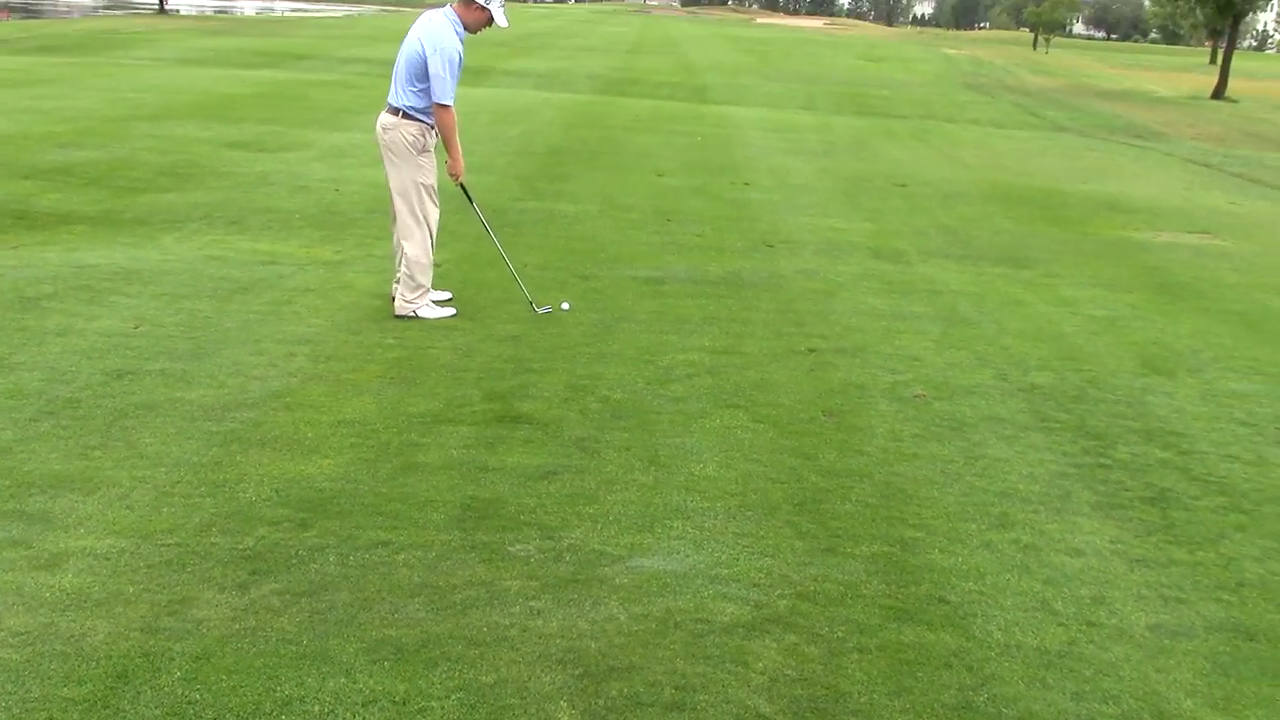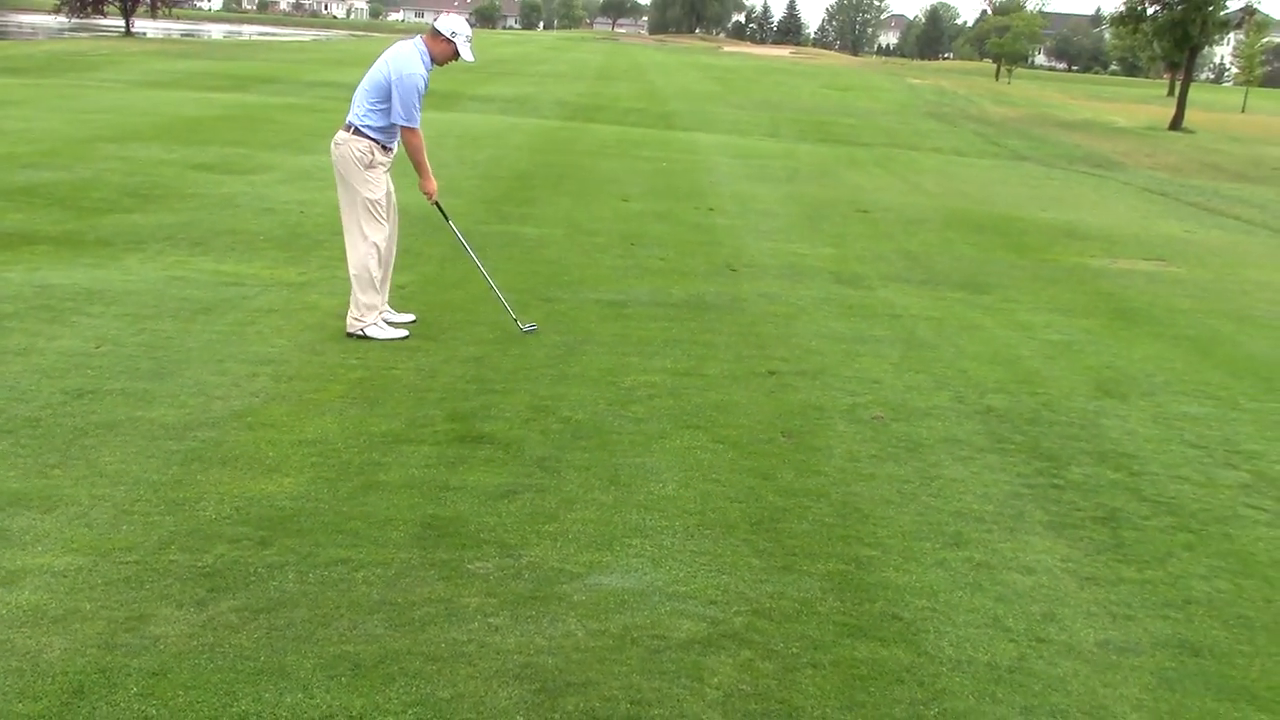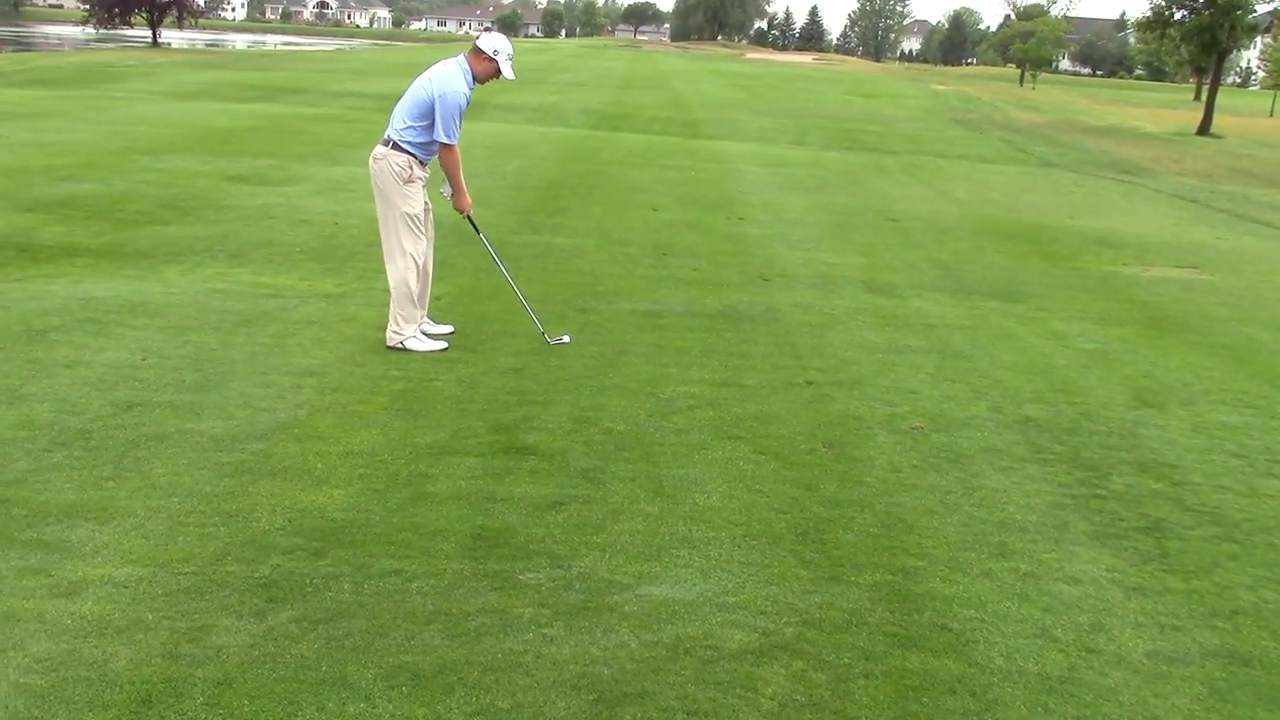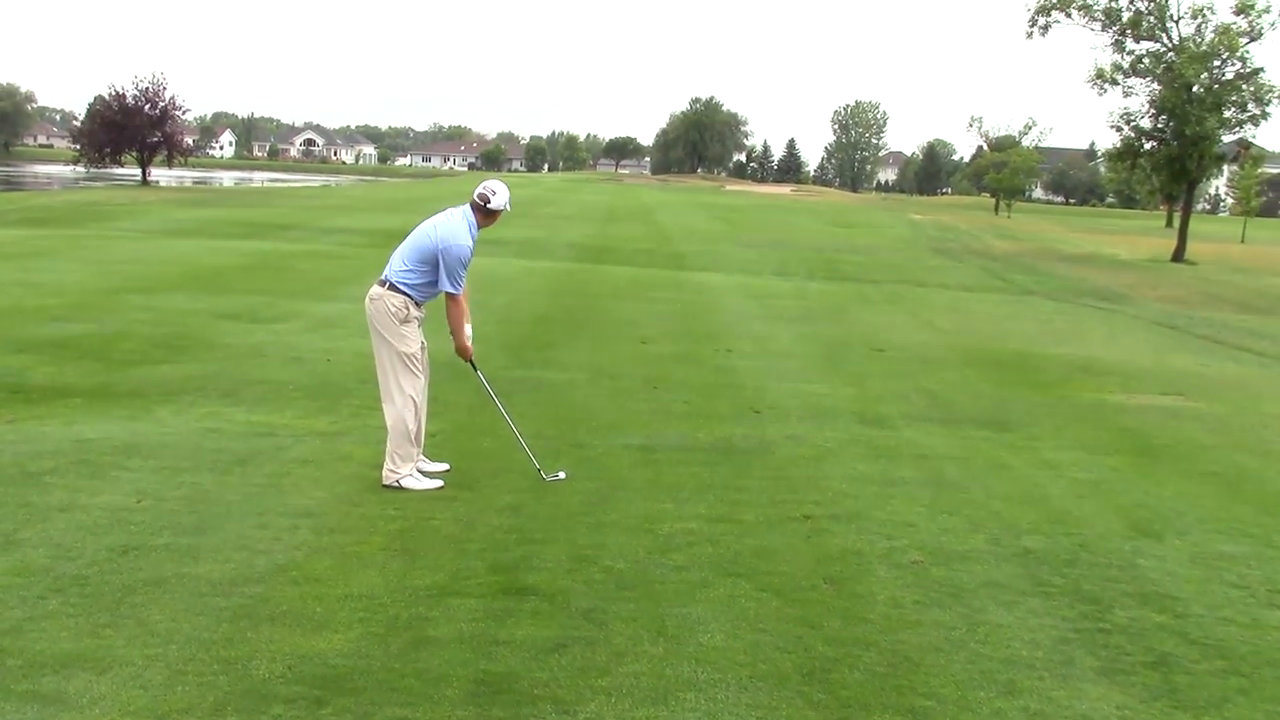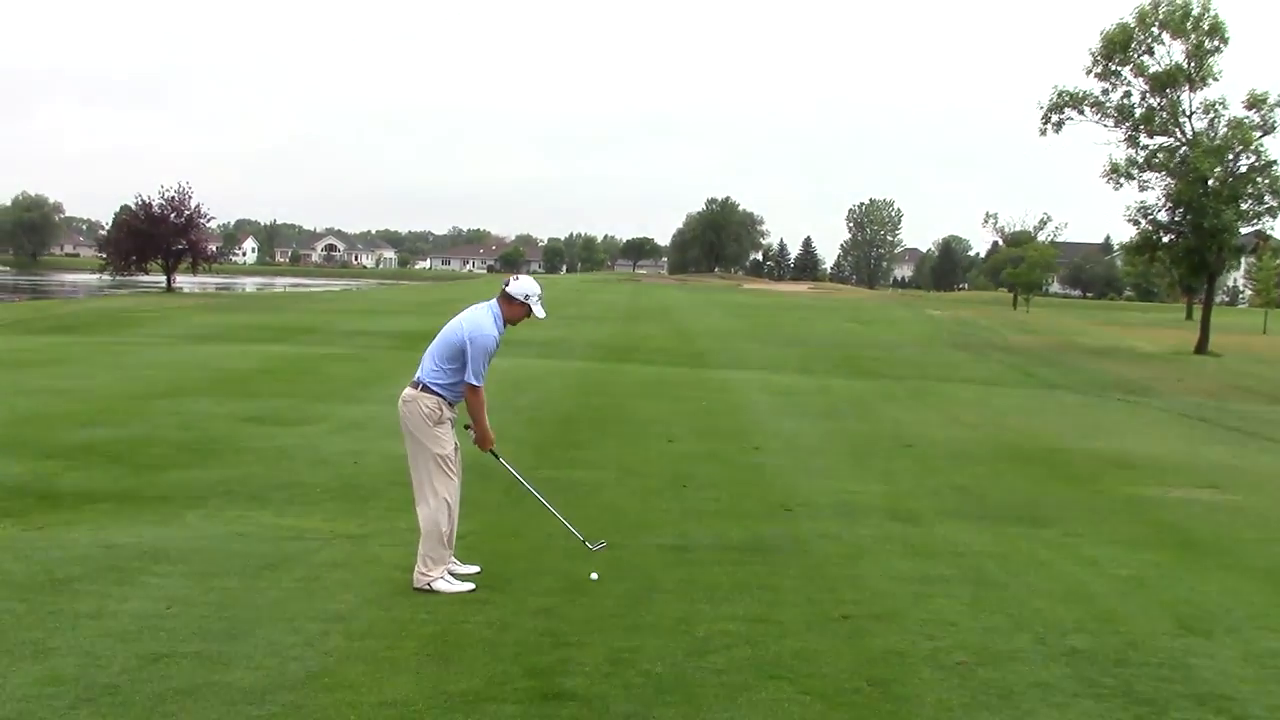
dt=0.5s
person 1, frame 1
right shoulder: (447, 43)
right elbow: (443, 108)
right wrist: (454, 156)
left hip: (397, 120)
right hip: (409, 130)
left knee: (409, 214)
right knee: (418, 218)
left ankle: (408, 285)
right ankle: (412, 300)
person 1, frame 2
left shoulder: (407, 48)
right shoulder: (412, 71)
right elbow: (410, 131)
right wrist: (426, 177)
left hip: (369, 149)
right hip: (360, 151)
left knee: (383, 232)
right knee: (369, 235)
left ankle: (375, 307)
right ankle: (363, 319)
person 1, frame 3
left shoulder: (451, 68)
right shoulder: (455, 89)
right elbow: (447, 148)
left wrist: (452, 180)
right wrist: (460, 193)
left hip: (406, 162)
right hip: (398, 165)
left knee: (420, 245)
right knee: (408, 249)
left ankle: (415, 319)
right ankle: (402, 332)
person 1, frame 4
left shoulder: (457, 218)
right shoulder: (458, 241)
left elbow: (458, 286)
right elbow: (452, 297)
left wrist: (466, 326)
right wrist: (461, 342)
left hip: (399, 302)
right hip: (393, 305)
left knee: (415, 383)
right knee: (405, 388)
left ankle: (411, 457)
right ankle: (398, 471)
person 1, frame 5
left shoulder: (483, 313)
right shoulder: (485, 332)
right elbow: (473, 389)
left wrist: (480, 425)
right wrist: (483, 431)
left hip: (432, 403)
right hip: (427, 406)
left knee: (447, 485)
right knee: (438, 490)
left ankle: (442, 559)
right ankle: (430, 573)
